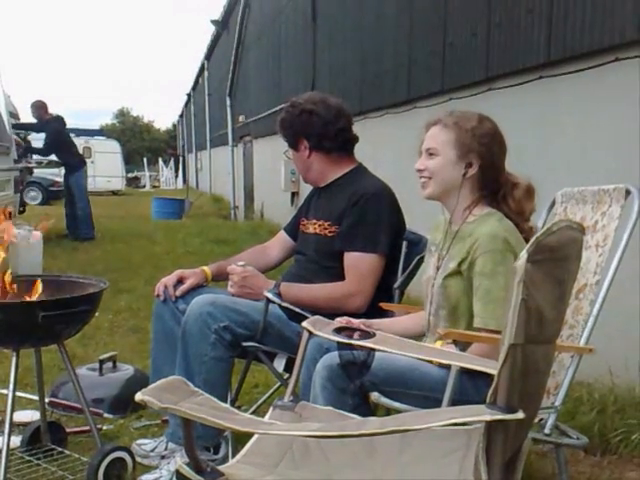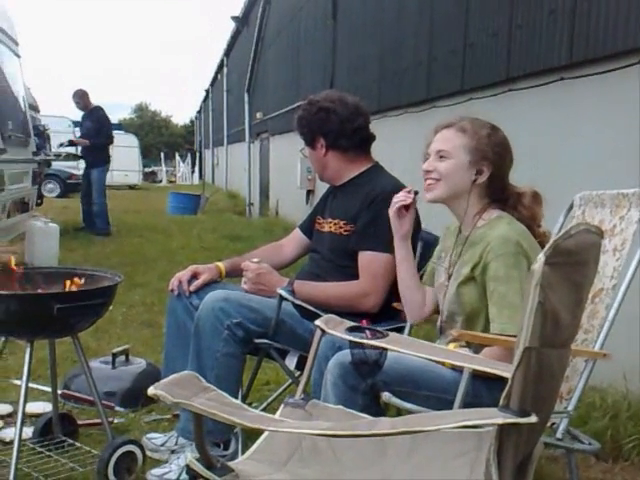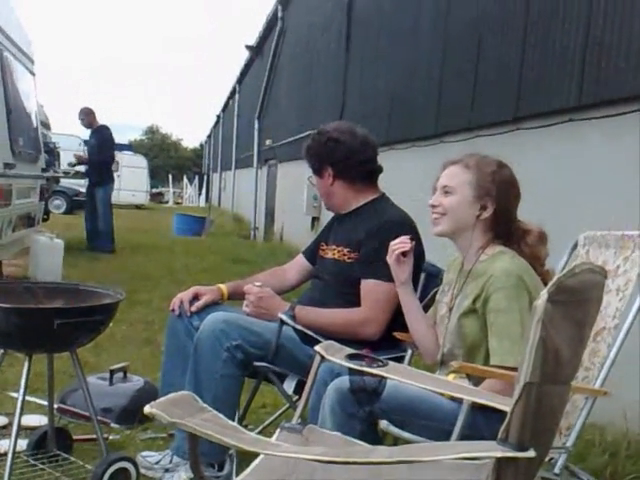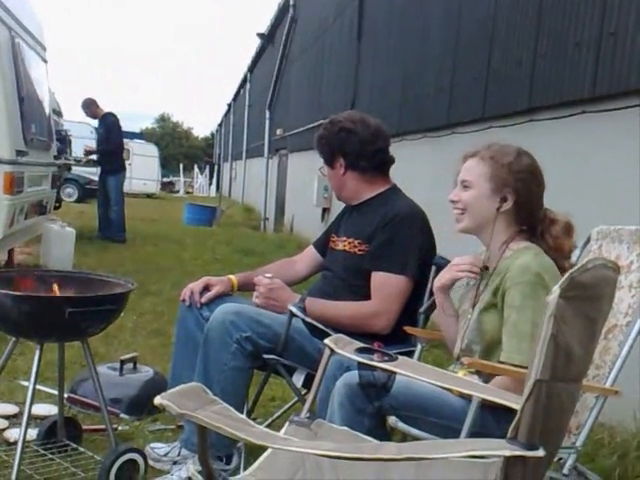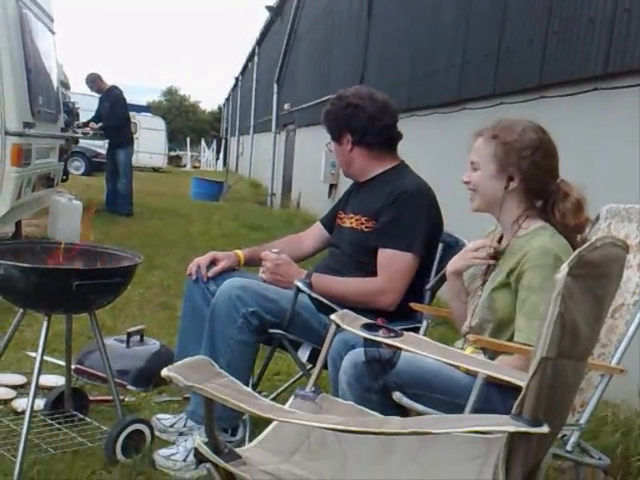
dt=1s
person 1, frame 1
left shoulder: (369, 197)
right shoulder: (320, 195)
left elbow: (356, 296)
right elbow: (272, 249)
left wrist: (270, 290)
right wrist: (207, 271)
right hip: (290, 307)
left knee: (207, 313)
right knee: (174, 297)
left ankle: (199, 446)
right ankle: (178, 426)
person 1, frame 2
left shoulder: (383, 195)
right shoulder: (337, 193)
left elbow: (370, 296)
right elbow: (287, 247)
left wrist: (284, 287)
right wrist: (220, 268)
right hip: (303, 305)
left knee: (221, 309)
right knee: (190, 293)
left ankle: (211, 442)
right ankle: (189, 423)
person 1, frame 3
left shoulder: (389, 225)
right shoulder: (341, 221)
left elbow: (370, 323)
right elbow: (289, 273)
left wrist: (285, 311)
right wrist: (222, 290)
right hip: (304, 330)
left knee: (221, 329)
right knee: (190, 314)
right ankle: (183, 444)
person 1, frame 4
left shoulder: (401, 218)
right shoulder: (352, 213)
left elbow: (380, 317)
right elbow: (300, 264)
left wrist: (295, 303)
right wrist: (233, 280)
right hip: (313, 322)
left knee: (231, 322)
right knee: (200, 305)
right ankle: (192, 434)
person 1, frame 5
left shoulder: (409, 195)
right shoulder: (360, 189)
left elbow: (387, 294)
right elbow: (307, 240)
left wrist: (302, 280)
right wrist: (240, 255)
right hip: (320, 297)
left knee: (237, 295)
right knee: (206, 279)
left ankle: (216, 428)
right ankle: (197, 405)
person 2, frame 1
left shoulder: (491, 237)
right shoulder: (445, 229)
left elbow: (492, 350)
left wrist: (423, 356)
right wrist: (372, 326)
left hip: (477, 380)
right hip: (442, 361)
left knee: (336, 368)
right knee: (323, 346)
person 2, frame 2
left shoulder: (503, 239)
right shoulder: (455, 232)
left elbow: (507, 354)
right elbow: (417, 312)
left wrist: (426, 360)
right wrist: (401, 238)
left hip: (492, 383)
right hip: (455, 363)
left knee: (348, 366)
right knee: (335, 345)
person 2, frame 3
left shoulder: (504, 274)
right shoulder: (458, 266)
left elbow: (507, 386)
right elbow: (433, 352)
left wrist: (442, 399)
right wrist: (403, 284)
left hip: (490, 416)
right hip: (455, 396)
left knee: (346, 392)
right knee: (334, 372)
person 2, frame 4
left shoulder: (525, 269)
right shoulder: (487, 261)
left elbow: (517, 385)
right elbow: (463, 348)
left wrist: (448, 392)
right wrist: (441, 291)
left hip: (502, 415)
right hip: (470, 393)
left knee: (356, 388)
right knee: (345, 366)
person 2, frame 5
left shoulder: (540, 251)
right shoulder: (500, 239)
left elbow: (526, 364)
left wrist: (454, 366)
right wrist: (453, 274)
left hip: (507, 392)
left knee: (363, 365)
right knee: (348, 344)
person 3, frame 1
left shoulder: (54, 127)
right shoulder: (48, 123)
left elbow: (46, 152)
right elbow: (31, 126)
left wrist: (25, 147)
right wrist: (11, 126)
left hip: (76, 167)
right hip: (70, 167)
left knee: (81, 201)
right knee: (70, 201)
left ankle: (87, 233)
right ankle: (73, 231)
person 3, frame 2
left shoulder: (100, 116)
right shoulder: (85, 117)
left elbow: (108, 140)
left wrist: (88, 143)
right wrist: (71, 142)
left hip: (99, 163)
right hip: (89, 163)
left knee: (97, 197)
right knee: (85, 196)
left ankle: (103, 228)
right ankle: (89, 224)
person 3, frame 3
left shoulder: (105, 134)
right shoulder: (93, 134)
left elbow: (108, 159)
left wrist: (87, 159)
right wrist: (82, 160)
left hip: (103, 182)
right hip: (93, 181)
left knee: (103, 214)
right knee: (90, 214)
left ankle: (107, 245)
right ankle: (93, 243)
person 3, frame 4
left shoulder: (111, 121)
right shoulder: (102, 122)
left elbow: (116, 146)
left wrist: (95, 150)
right wrist: (94, 151)
left hip: (115, 170)
right hip: (106, 169)
left knee: (115, 203)
right knee: (103, 202)
left ankle: (118, 235)
right ankle: (105, 232)
person 3, frame 5
left shoulder: (116, 95)
right shoulder: (103, 98)
left elbow: (119, 120)
right elbow: (98, 116)
left wrist: (99, 127)
right wrist: (85, 124)
left hip: (124, 142)
right hip: (113, 142)
left knee: (123, 176)
right knee: (111, 175)
left ankle: (125, 208)
right ankle: (111, 205)
